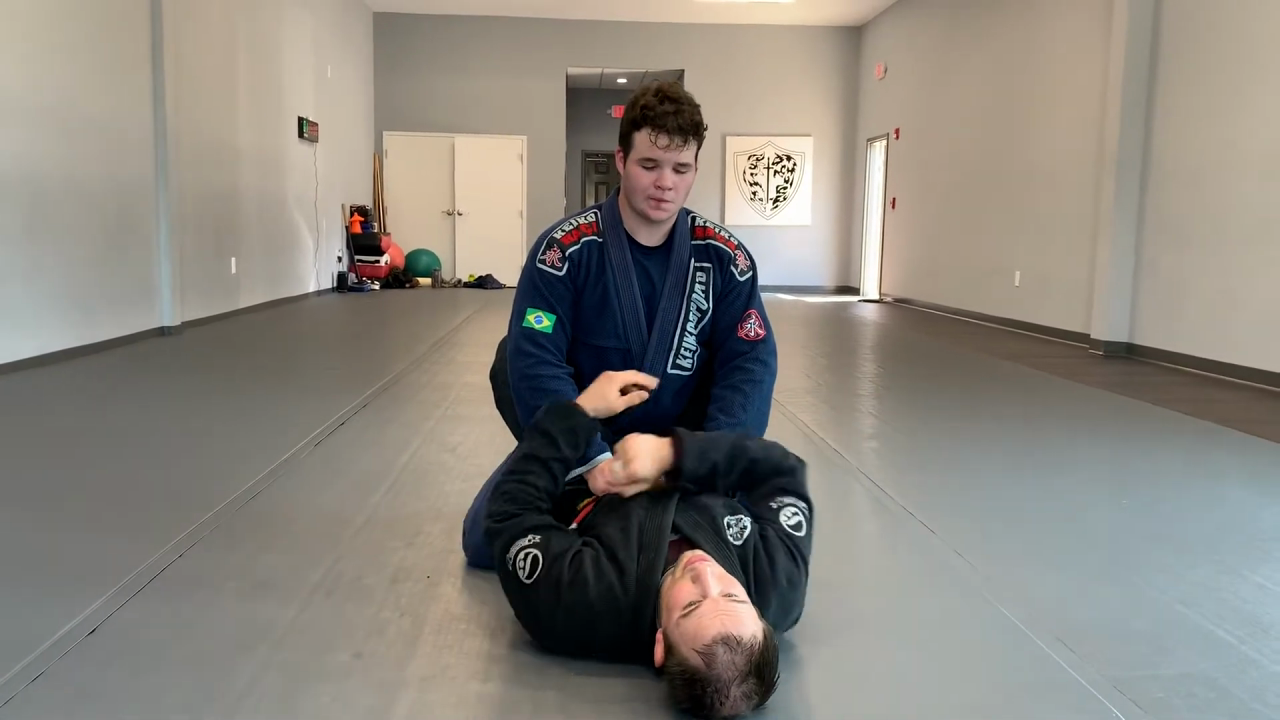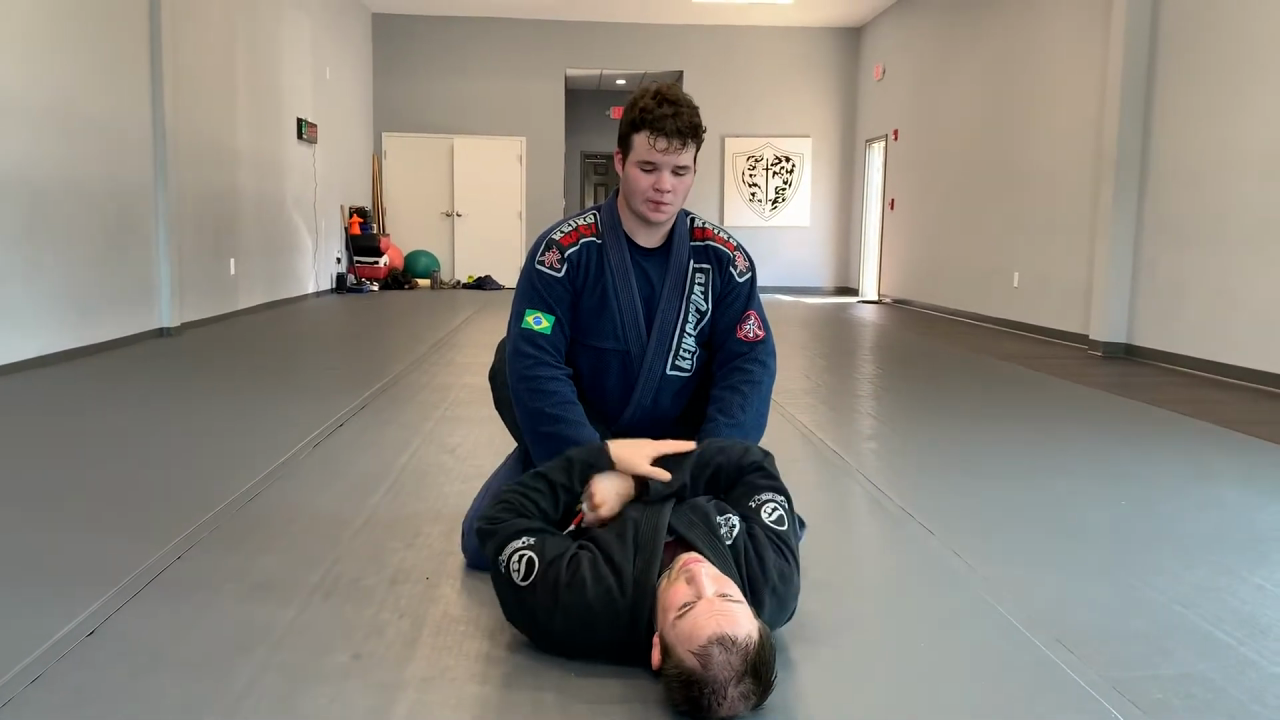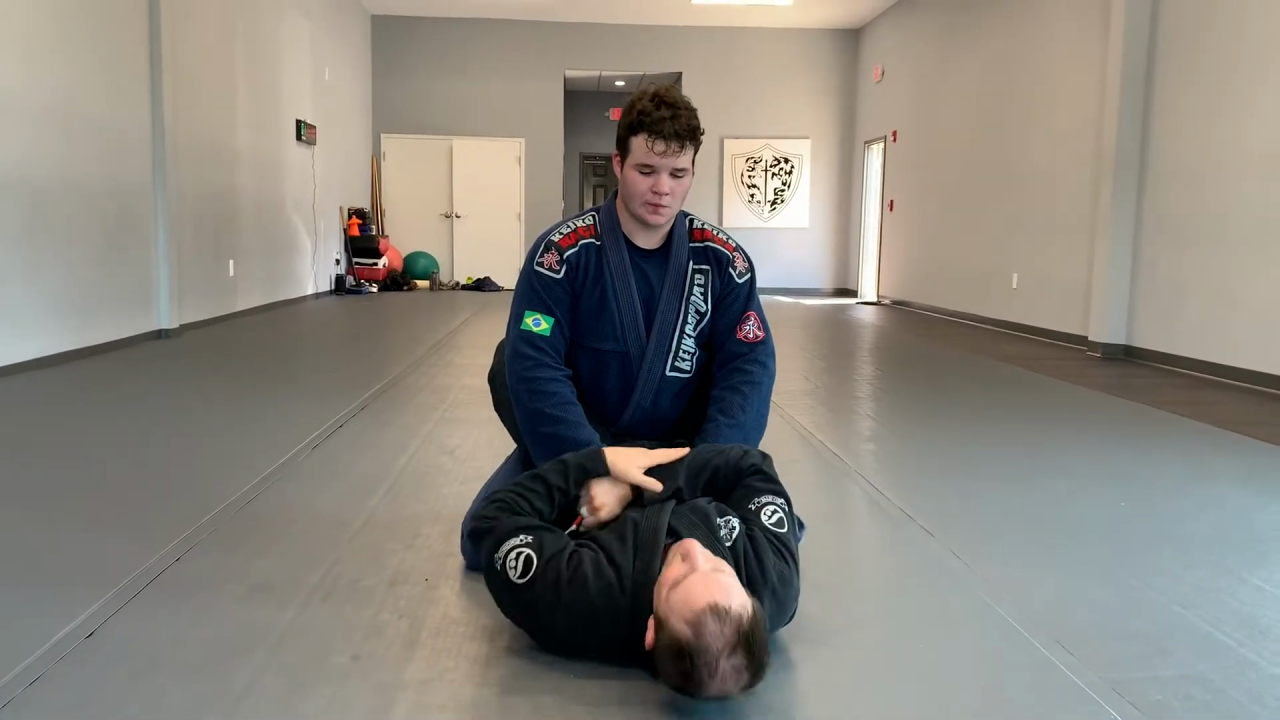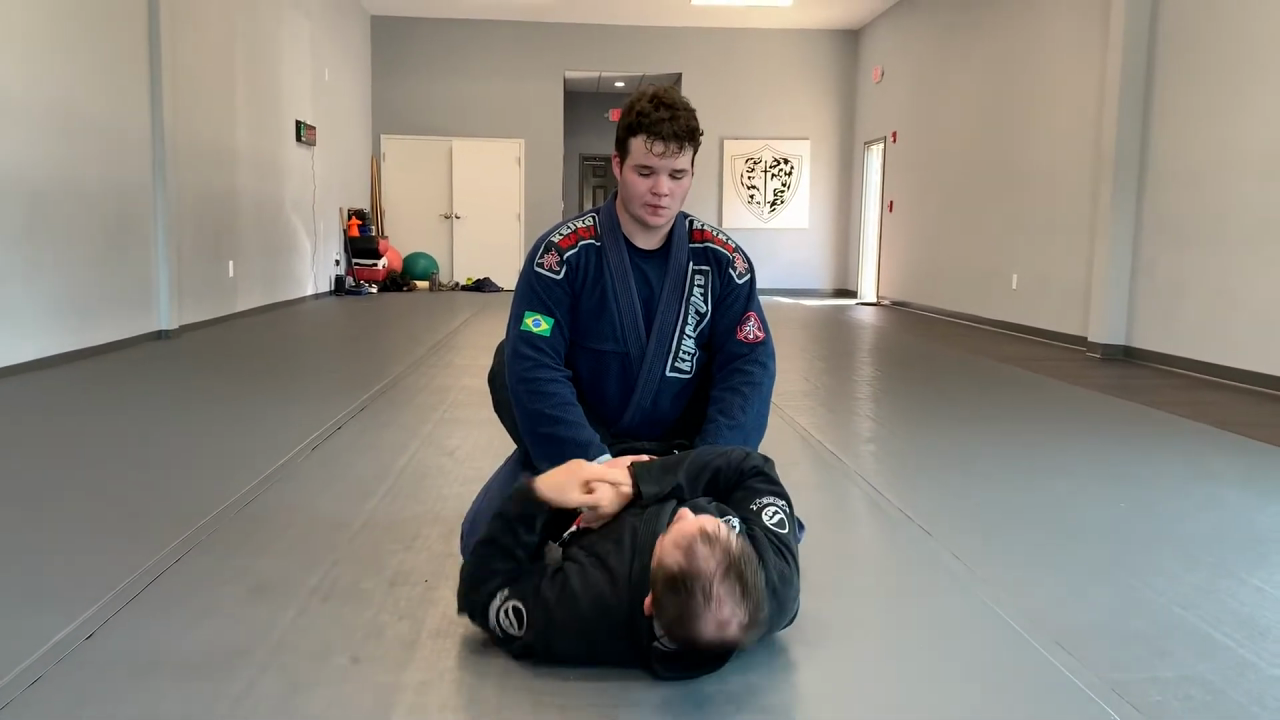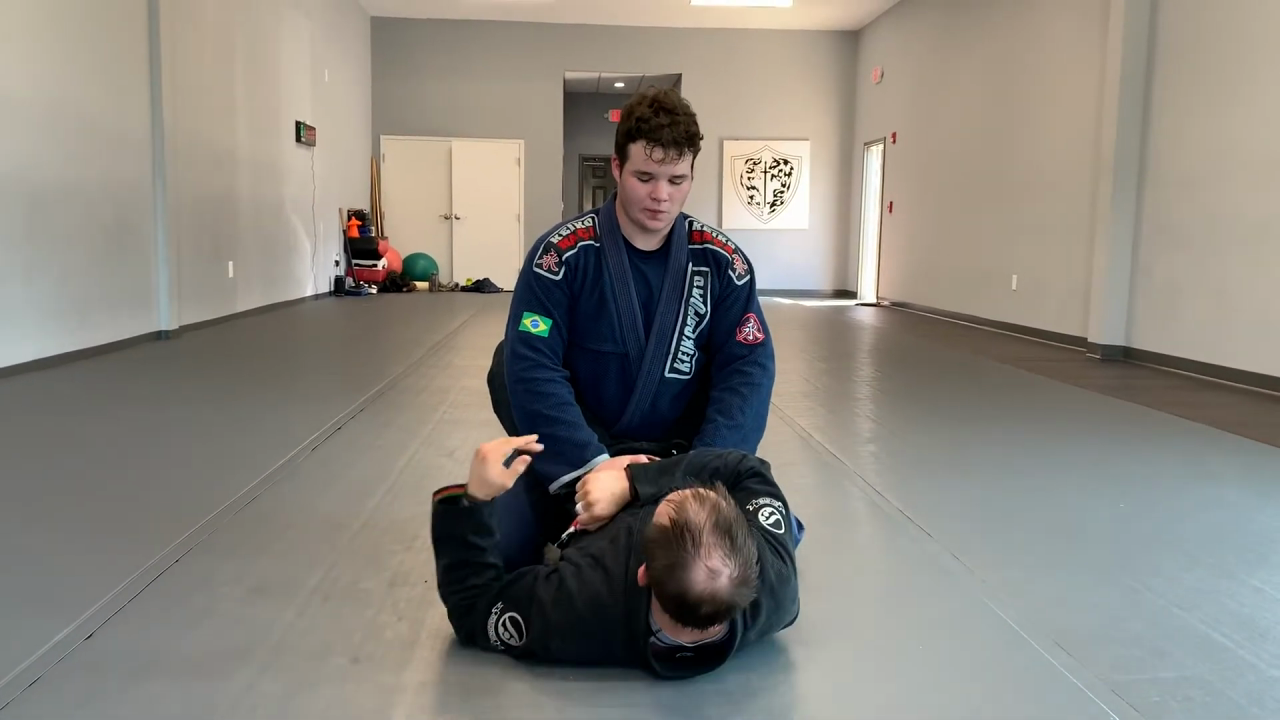
dt=0.2s
person 1, frame 1
left shoulder: (723, 256)
right shoulder: (566, 248)
left elbow: (750, 362)
right elbow: (533, 362)
right wrist: (593, 460)
right hip: (581, 443)
right knee: (486, 540)
person 1, frame 2
left shoulder: (722, 257)
right shoulder: (565, 250)
left elbow: (749, 364)
right elbow: (533, 364)
left hip: (683, 446)
right hip: (577, 444)
right knee: (486, 542)
person 1, frame 3
left shoulder: (721, 258)
right shoulder: (563, 252)
left elbow: (748, 365)
right elbow: (533, 366)
left hip: (682, 446)
right hip: (576, 446)
person 1, frame 4
left shoulder: (721, 260)
right shoulder: (563, 253)
left elbow: (747, 368)
right elbow: (533, 368)
right wrist: (590, 463)
left hip: (682, 449)
right hip: (578, 446)
person 1, frame 5
left shoulder: (722, 261)
right shoulder: (562, 252)
left elbow: (745, 366)
right elbow: (530, 364)
right wrist: (590, 461)
left hip: (684, 454)
right hip: (580, 456)
person 2, frame 1
left shoulder: (581, 610)
right shoulder: (777, 593)
left elbow: (513, 513)
right elbow: (782, 473)
left wrist: (582, 411)
right wrist: (675, 455)
person 2, frame 2
left shoulder: (578, 612)
right shoulder: (772, 588)
left elbow: (504, 521)
right elbow: (752, 466)
left wrist: (603, 457)
right wrist: (637, 484)
person 2, frame 3
left shoulder: (580, 606)
right shoulder: (774, 586)
left elbow: (497, 522)
right elbow: (750, 468)
left wrist: (596, 461)
right wrist: (634, 490)
person 2, frame 4
left shoulder: (579, 615)
right shoulder: (776, 586)
left elbow: (481, 587)
right elbow: (753, 470)
left wrist: (536, 493)
right wrist: (638, 479)
person 2, frame 5
left shoulder: (580, 614)
right shoulder: (774, 592)
left elbow: (471, 608)
right elbow: (748, 472)
left wrist: (474, 497)
right wrist: (632, 481)
